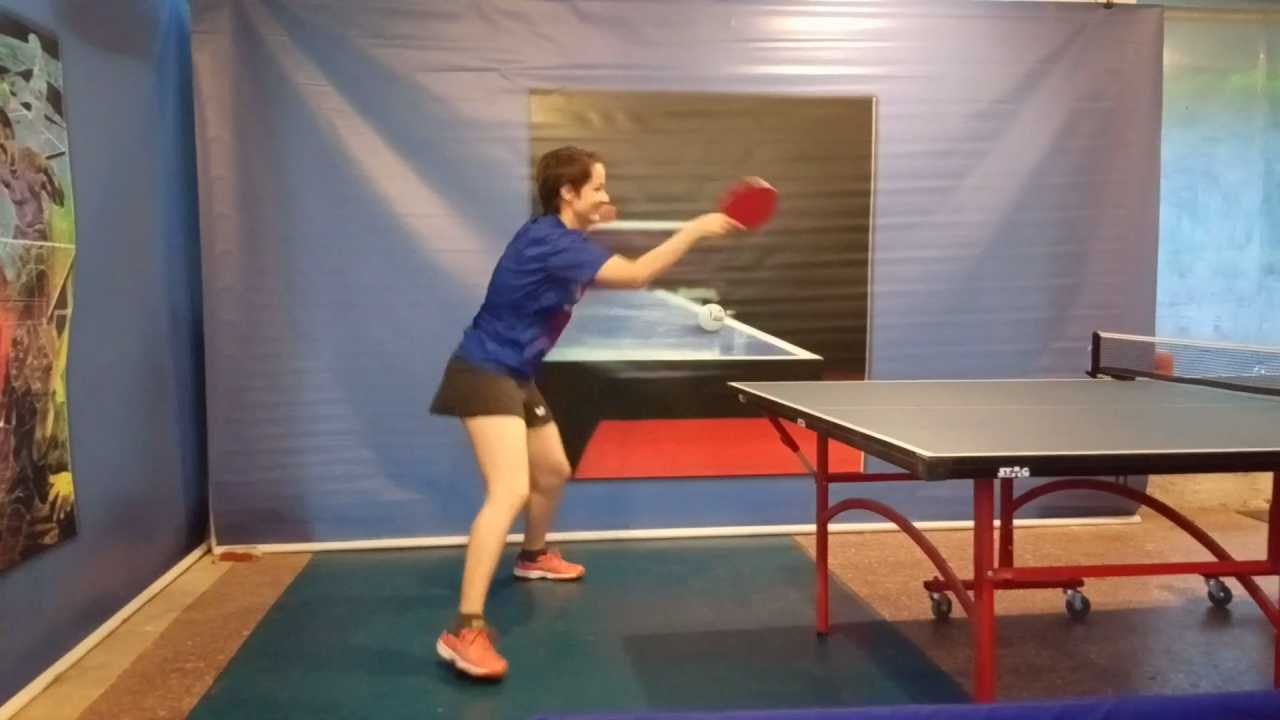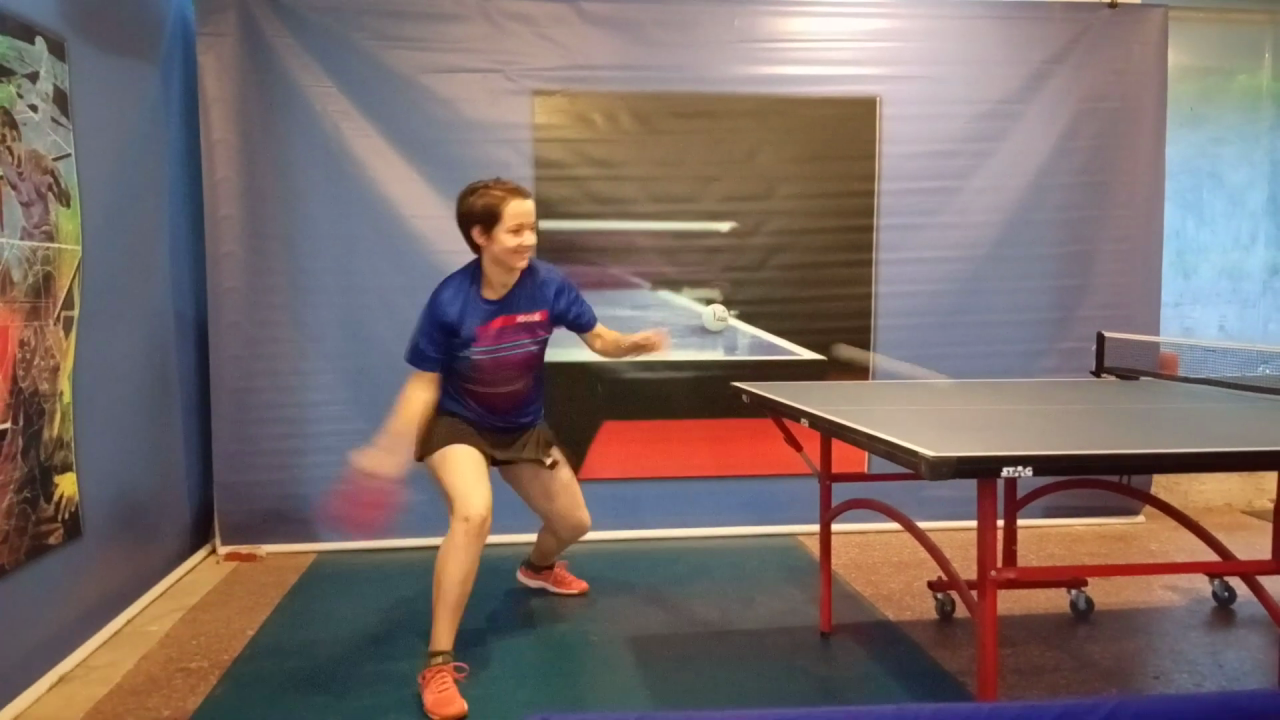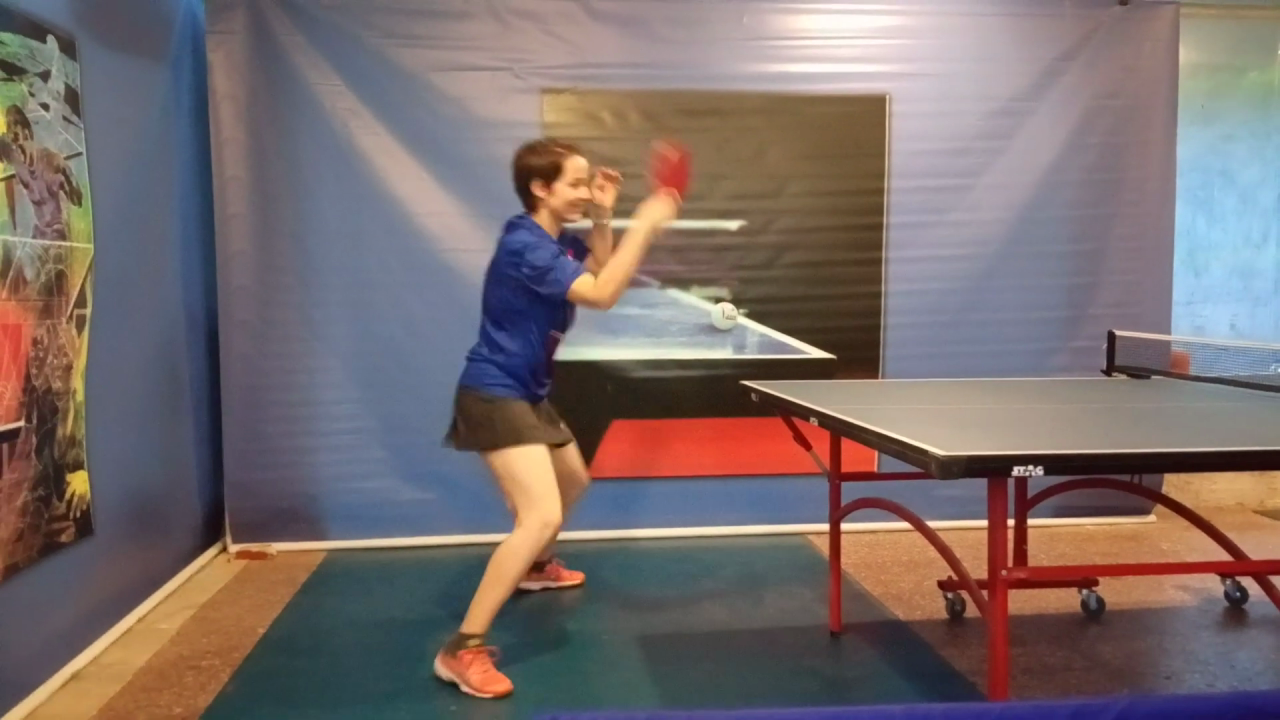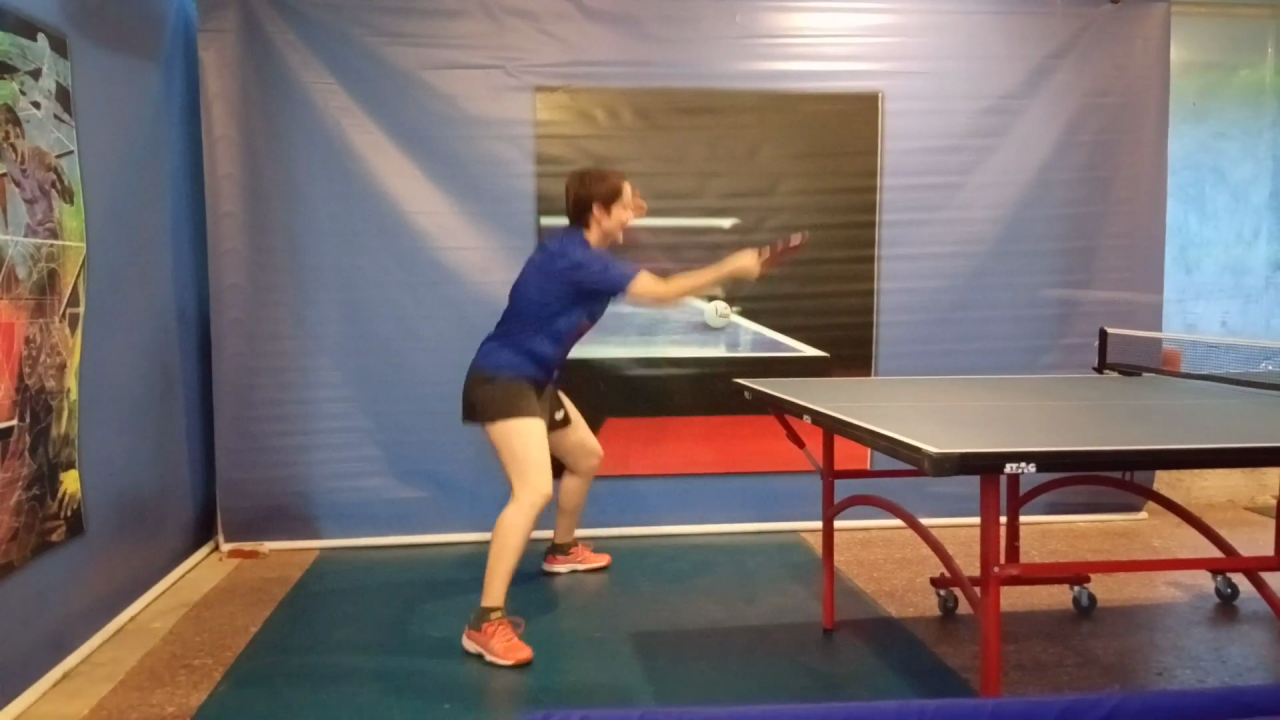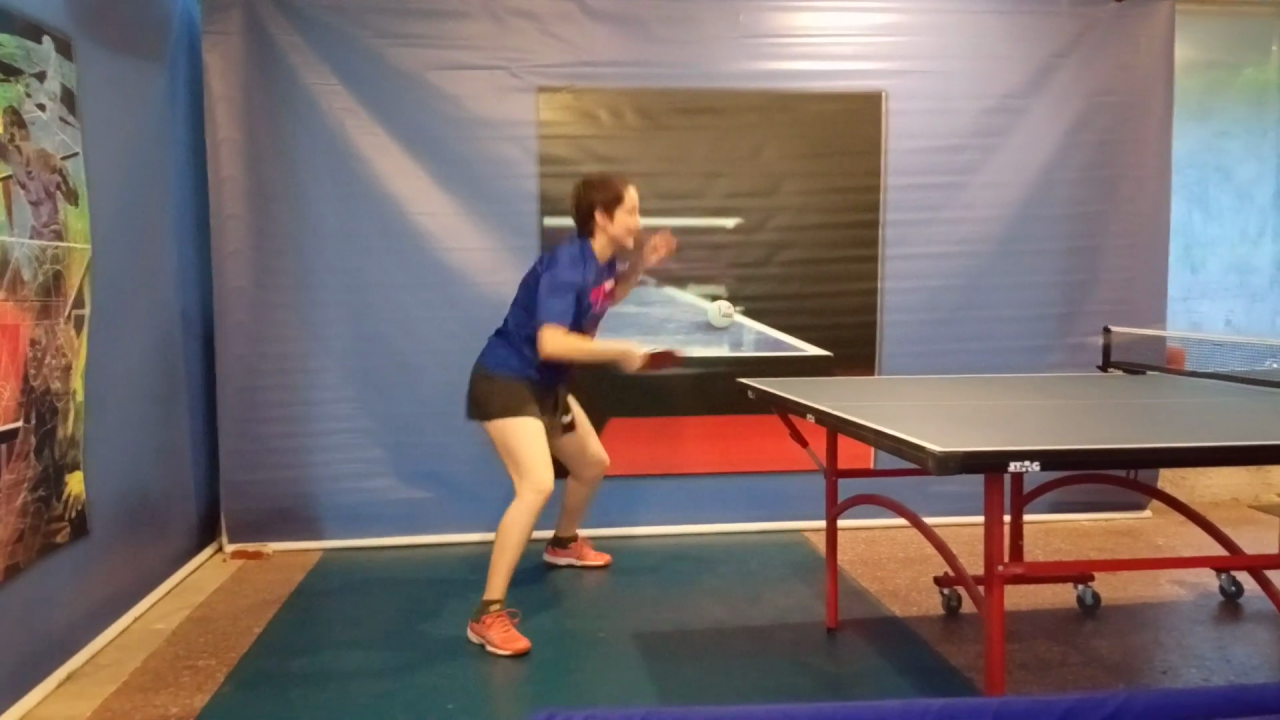
dt=0.5s
person 1, frame 1
left shoulder: (553, 235)
right shoulder: (549, 241)
right elbow: (635, 276)
left wrist: (589, 232)
right wrist: (696, 231)
left hip: (511, 374)
right hip: (483, 375)
left knee: (552, 476)
right knee: (509, 493)
left ankle: (533, 555)
right ankle: (464, 629)
person 1, frame 2
left shoulder: (547, 283)
right shoulder: (449, 301)
left elbow: (600, 341)
right elbow: (422, 385)
left wrist: (636, 343)
right wrist: (391, 446)
left hip: (523, 426)
right hip: (457, 423)
left knee: (574, 522)
right knee: (473, 514)
left ankle: (539, 566)
right ankle: (437, 664)
person 1, frame 3
left shoulder: (554, 238)
right shoulder: (526, 246)
left elbow: (597, 267)
right elbow: (600, 294)
left wrist: (601, 218)
right wrist: (644, 226)
left hip: (527, 393)
right hip: (495, 397)
left knee: (573, 482)
right knee: (541, 518)
left ankle: (537, 566)
right ankle: (463, 649)
person 1, frame 4
left shoulder: (573, 248)
right shoulder: (577, 259)
right elbow: (659, 291)
left wrist: (620, 228)
right wrist: (729, 268)
left hip: (532, 379)
right hip: (502, 382)
left knee: (587, 458)
right knee: (534, 490)
left ankle: (562, 549)
right ankle: (486, 622)
person 1, frame 5
left shoulder: (596, 259)
right shoulder: (566, 263)
left elbow: (604, 297)
right elbow: (552, 343)
left wrist: (642, 264)
right wrist: (619, 353)
left hip: (542, 384)
right hip: (504, 381)
left knee: (592, 465)
right knee: (537, 486)
left ankle: (564, 544)
right ankle: (488, 613)
